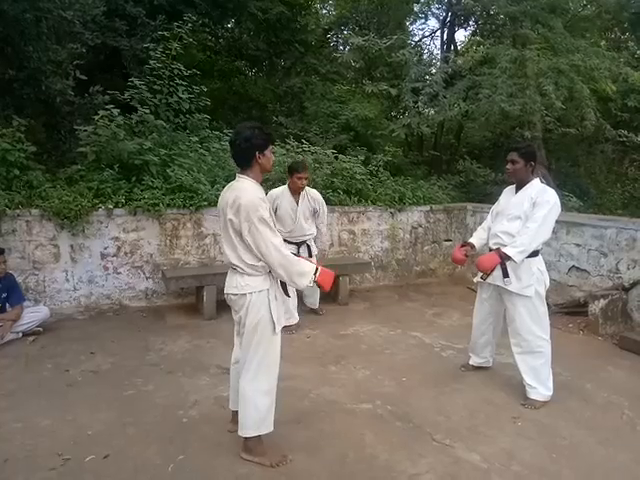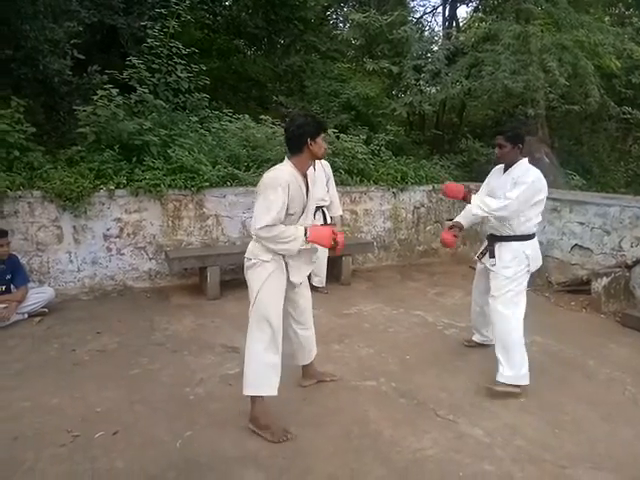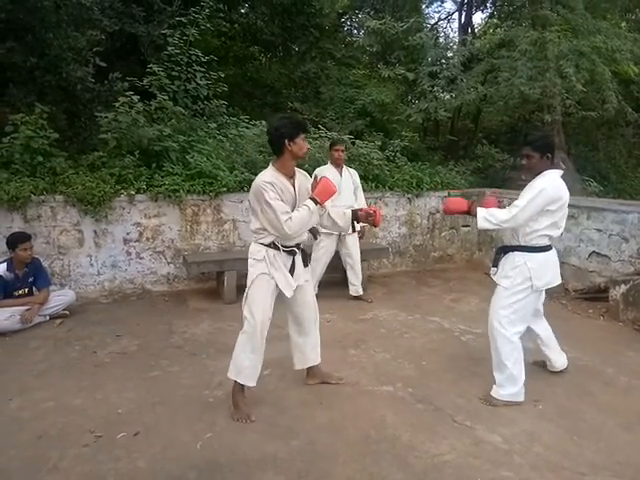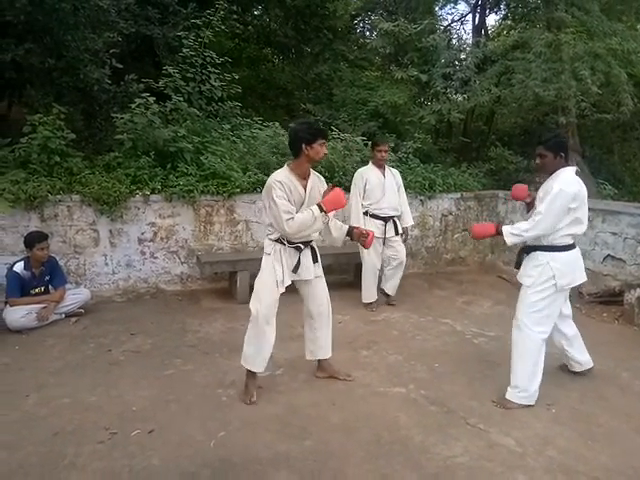
dt=1s
person 1, frame 1
left shoulder: (231, 192)
right shoulder: (251, 198)
right elbow: (274, 252)
left wrist: (299, 264)
right wrist: (315, 273)
left hip: (240, 283)
right hip: (257, 289)
left knee: (244, 354)
right knee: (261, 362)
left ankle: (239, 415)
right ankle: (252, 442)
person 1, frame 2
left shoulder: (304, 176)
right shoulder: (279, 179)
right elbow: (263, 228)
left wrist: (322, 233)
right wrist: (308, 236)
left hip: (291, 259)
right hip: (267, 259)
left knee: (302, 316)
right knee: (267, 328)
left ankle: (308, 371)
right ankle: (259, 412)
person 1, frame 3
left shoulder: (302, 177)
right shoulder: (264, 184)
left elbow: (322, 214)
right elbow: (288, 227)
left wrist: (355, 216)
right wrist: (315, 199)
left hip: (293, 258)
right hip: (267, 259)
left knee: (307, 314)
right knee: (256, 324)
left ankle: (313, 370)
right ankle: (238, 391)
person 1, frame 4
left shoulder: (319, 181)
right shoulder: (277, 182)
left elbow: (325, 222)
right elbow: (289, 226)
left wrist: (350, 232)
right wrist: (320, 207)
left hip: (307, 253)
right hip: (279, 254)
left knee: (320, 308)
right knee: (262, 312)
left ankle: (323, 364)
right ankle: (252, 376)
person 2, frame 1
left shoulder: (545, 196)
right shoulder: (508, 192)
left elbow: (533, 234)
right elbow: (490, 222)
left wrist: (503, 255)
right wrist: (472, 244)
left hip: (523, 270)
right hip: (496, 265)
left knee: (529, 331)
right knee: (484, 317)
left ankle: (539, 390)
right ankle: (480, 358)
person 2, frame 2
left shoulder: (531, 177)
right shoulder: (498, 172)
left elbow: (505, 207)
right elbow: (480, 202)
left wrist: (467, 196)
right wrist: (459, 223)
left hip: (516, 251)
right hip: (495, 246)
left knee: (505, 308)
right knee: (481, 295)
left ankle: (512, 377)
right ankle: (483, 335)
person 2, frame 3
left shoulder: (546, 187)
right shoulder: (548, 184)
left elbow: (513, 218)
left wrist: (473, 210)
right wrist: (501, 209)
left hip: (527, 263)
right hip: (534, 259)
left knee: (503, 322)
right knee: (531, 313)
left ankle: (508, 391)
right ankle: (556, 360)
person 2, frame 4
left shoulder: (562, 185)
right shoulder: (561, 182)
left elbow: (540, 225)
left wrist: (501, 230)
right wrist: (533, 206)
left hip: (551, 262)
right hip: (554, 258)
left knee: (528, 323)
right knee: (557, 315)
left ankle: (522, 394)
right ankle: (579, 362)
person 3, frame 1
left shoulder: (314, 196)
right shoulder: (275, 195)
left elbow: (321, 221)
left wrist: (321, 244)
left hip: (306, 245)
right hip: (285, 246)
left ankle: (313, 304)
right ankle: (290, 320)
person 3, frame 2
left shoulder: (324, 165)
left elbow: (331, 190)
left wrist: (336, 214)
left hip: (320, 213)
left knee: (321, 251)
left ankle: (317, 283)
person 3, frame 3
left shoulder: (352, 174)
right shoulder: (321, 172)
left elbow: (359, 199)
left knee: (353, 257)
right knee: (320, 258)
left ankle: (356, 291)
person 3, frame 4
left shoulder: (394, 174)
right shoulder: (362, 173)
left elbow: (402, 199)
right elbow: (356, 201)
left wrist: (405, 224)
right wrist: (359, 227)
left hip: (392, 224)
right hip: (372, 224)
left knee: (399, 258)
right knee: (372, 263)
left ankle: (387, 290)
right ankle: (370, 298)
